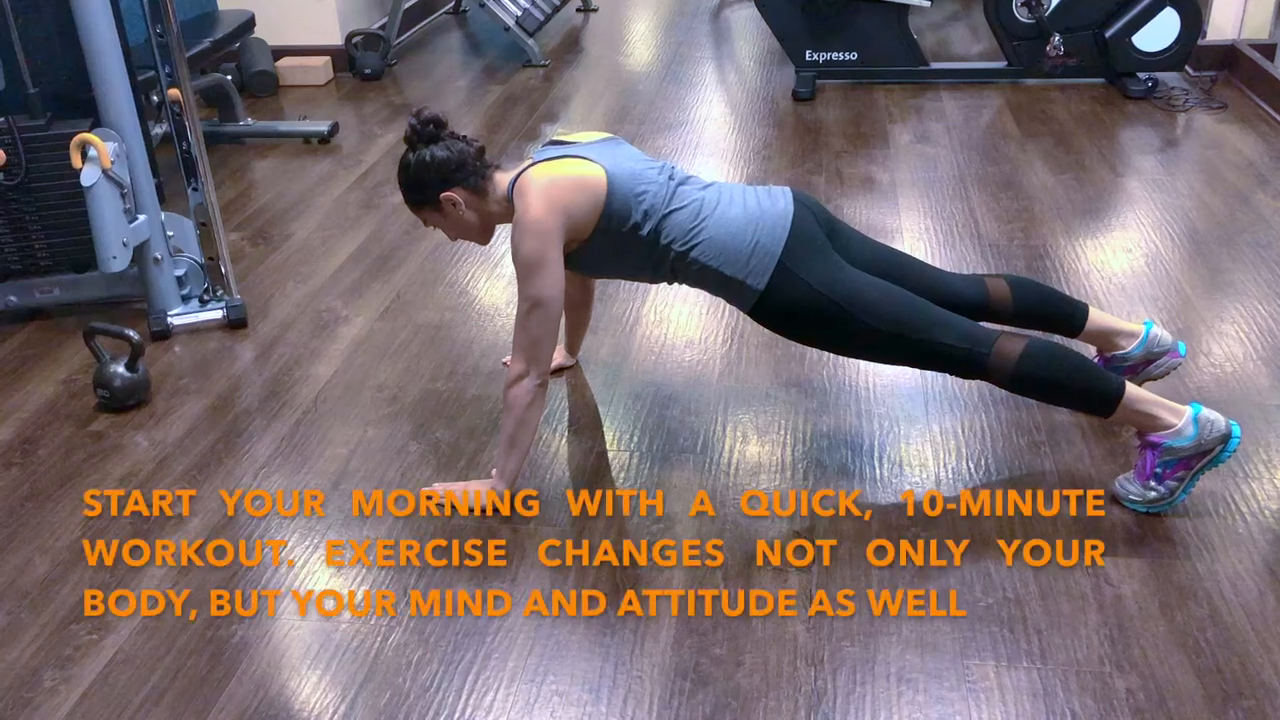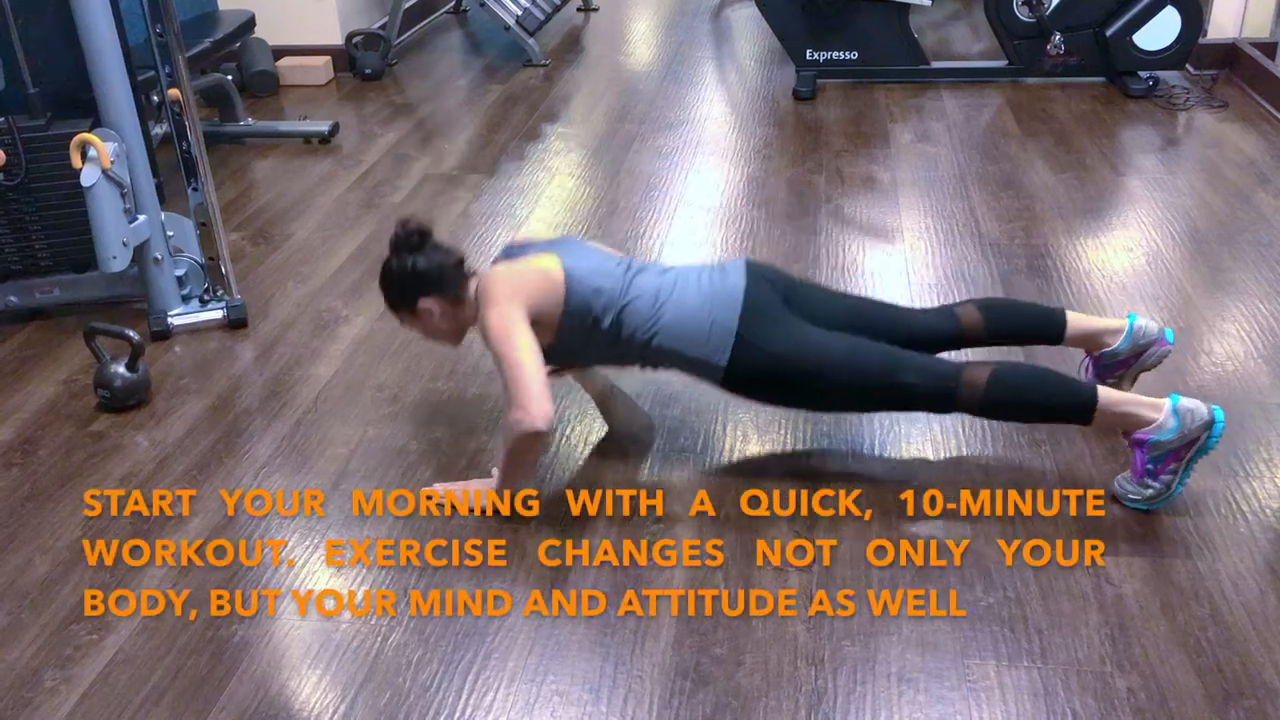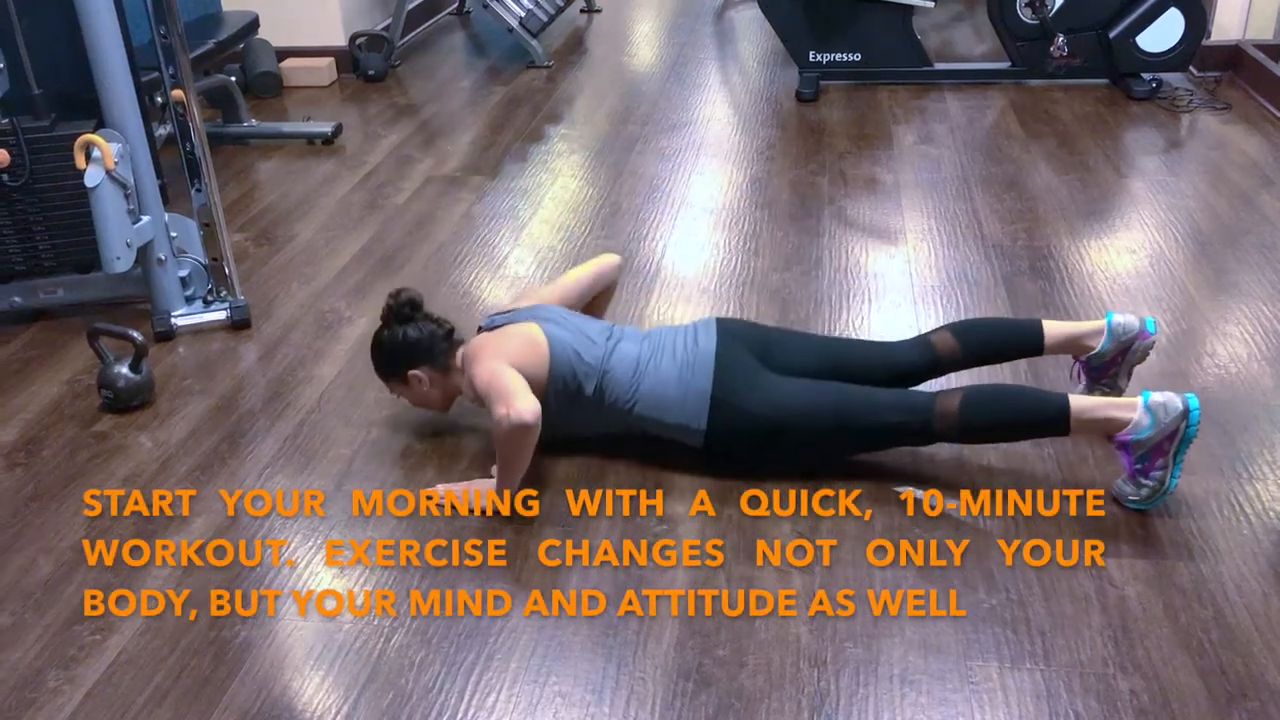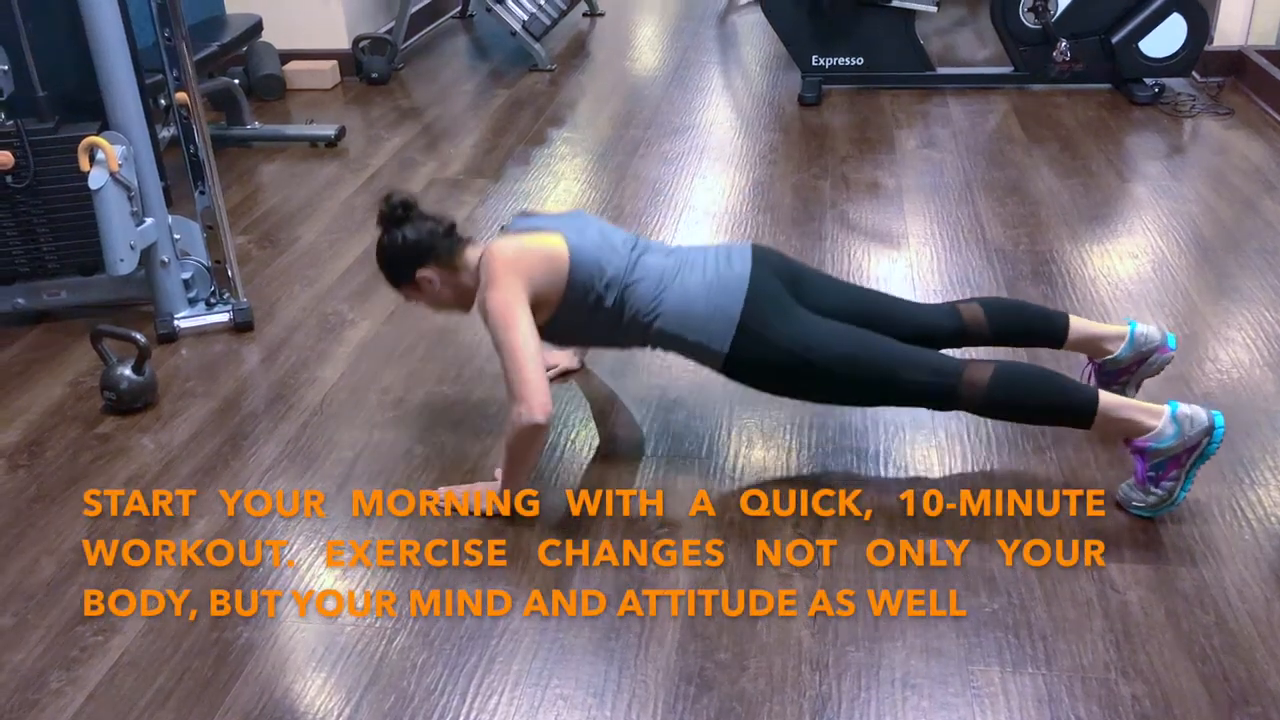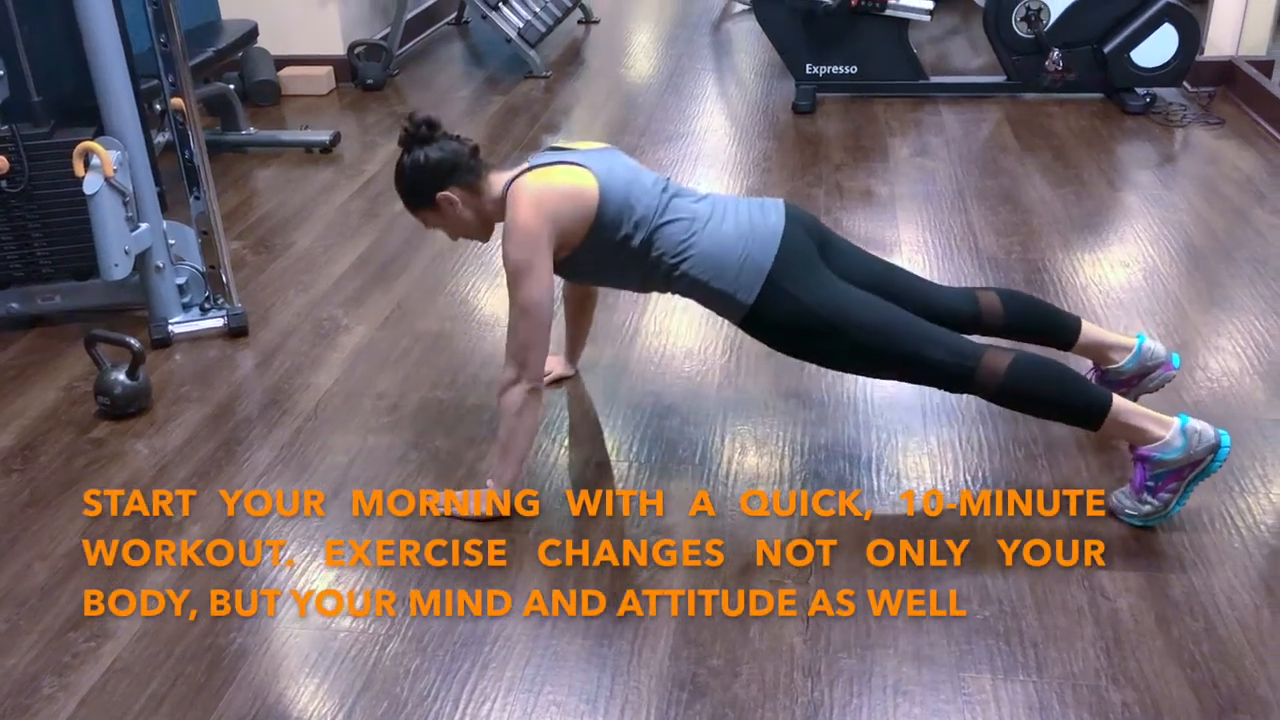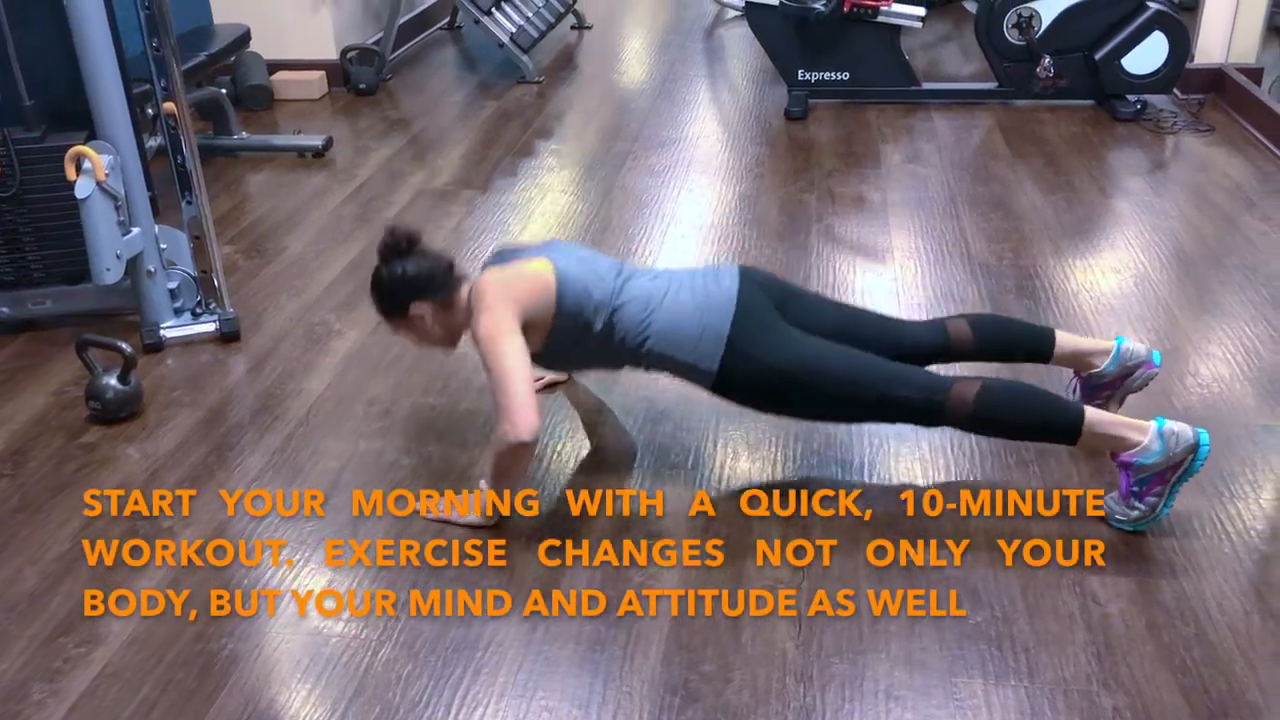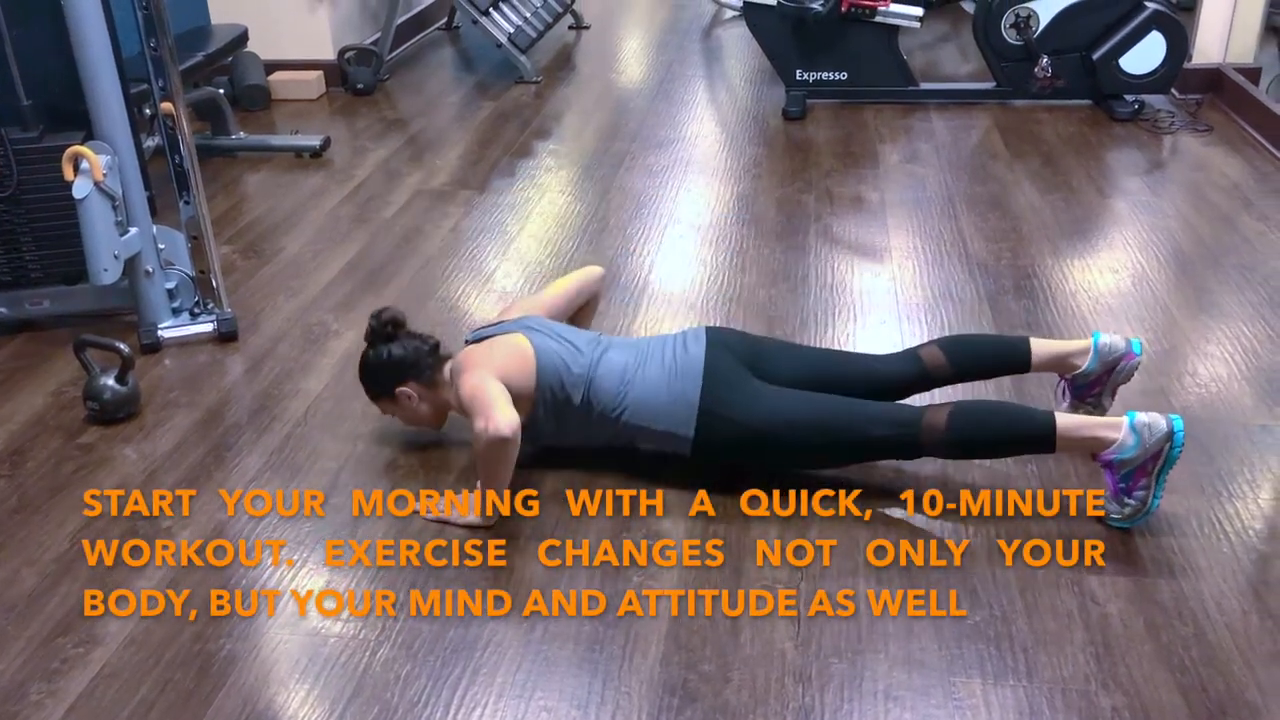
dt=0.4s
person 1, frame 1
left shoulder: (534, 207)
right shoulder: (556, 155)
left elbow: (526, 369)
left wrist: (498, 486)
right wrist: (571, 350)
left hip: (771, 269)
right hip: (781, 218)
left knee: (960, 346)
right knee: (957, 297)
left ankle: (1180, 428)
right ankle: (1130, 340)
person 1, frame 2
left shoulder: (496, 303)
right shoulder: (524, 260)
left elbow: (532, 421)
left wrist: (501, 490)
right wrist: (566, 354)
left hip: (739, 346)
right hip: (740, 289)
left knee: (929, 382)
right knee: (926, 329)
left ankle: (1161, 421)
right ankle: (1117, 334)
person 1, frame 3
left shoulder: (485, 366)
right shoulder: (516, 317)
left elbow: (524, 417)
right elbow: (609, 262)
left wrist: (503, 490)
left hip: (722, 409)
right hip: (719, 344)
left knee: (912, 418)
right knee: (907, 360)
left ankle: (1139, 419)
right ankle: (1102, 335)
person 1, frame 4
left shoulder: (498, 282)
right shoulder: (523, 231)
left elbow: (534, 414)
left wrist: (506, 490)
right wrist: (577, 343)
left hip: (742, 330)
right hip: (744, 273)
left knee: (935, 378)
right knee: (933, 325)
left ankle: (1162, 428)
right ankle: (1121, 340)
person 1, frame 5
left shoulder: (524, 218)
right shoulder: (549, 164)
left elbow: (521, 381)
left wrist: (498, 496)
right wrist: (570, 358)
left hip: (759, 282)
right hip: (772, 229)
left knee: (950, 361)
right knee: (949, 309)
left ankle: (1171, 441)
right ankle: (1125, 353)
person 1, frame 6
left shoulder: (487, 308)
right shoulder: (514, 264)
left elbow: (520, 433)
left wrist: (490, 503)
right wrist: (559, 364)
left hip: (728, 349)
right hip: (730, 292)
left knee: (917, 395)
right knee: (918, 342)
left ankle: (1146, 442)
right ankle: (1104, 355)
person 1, frame 7
left shoulder: (472, 377)
right shoulder: (508, 327)
left elbow: (500, 429)
right elbow: (592, 274)
left wrist: (488, 506)
left hip: (712, 417)
right hip: (706, 353)
left knee: (899, 429)
right knee: (893, 374)
left ankle: (1124, 438)
right ankle: (1086, 355)
